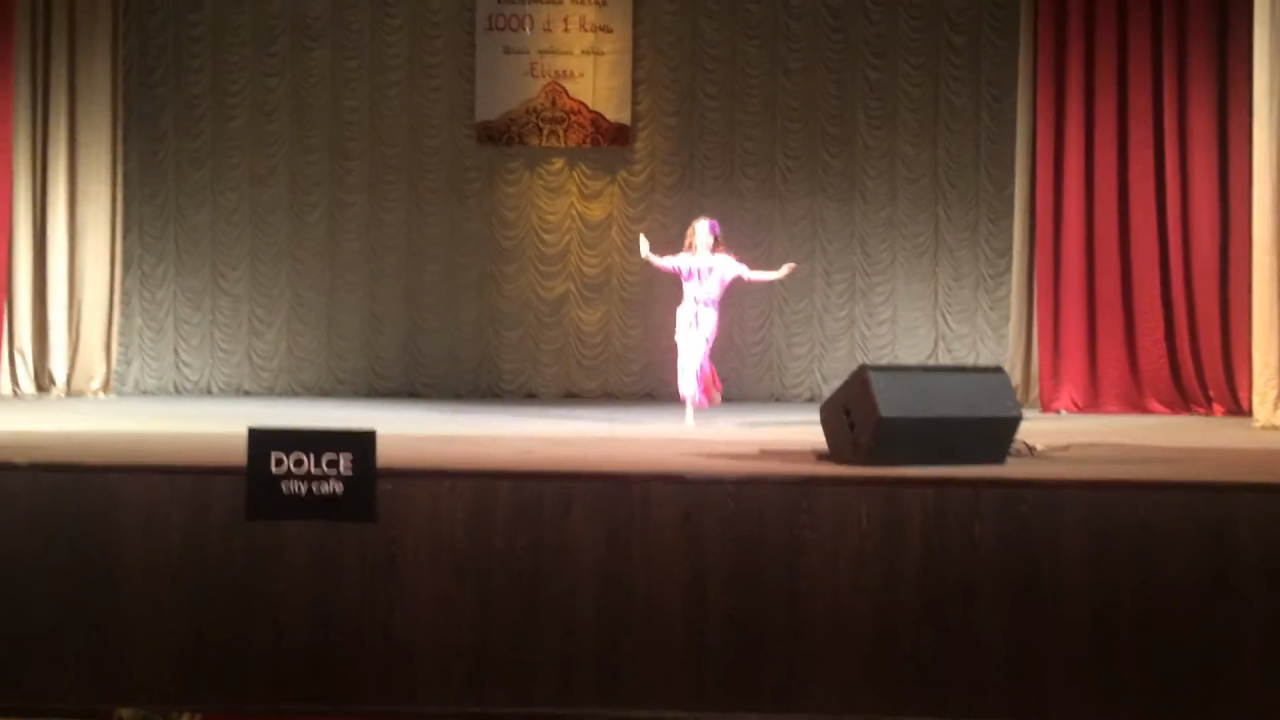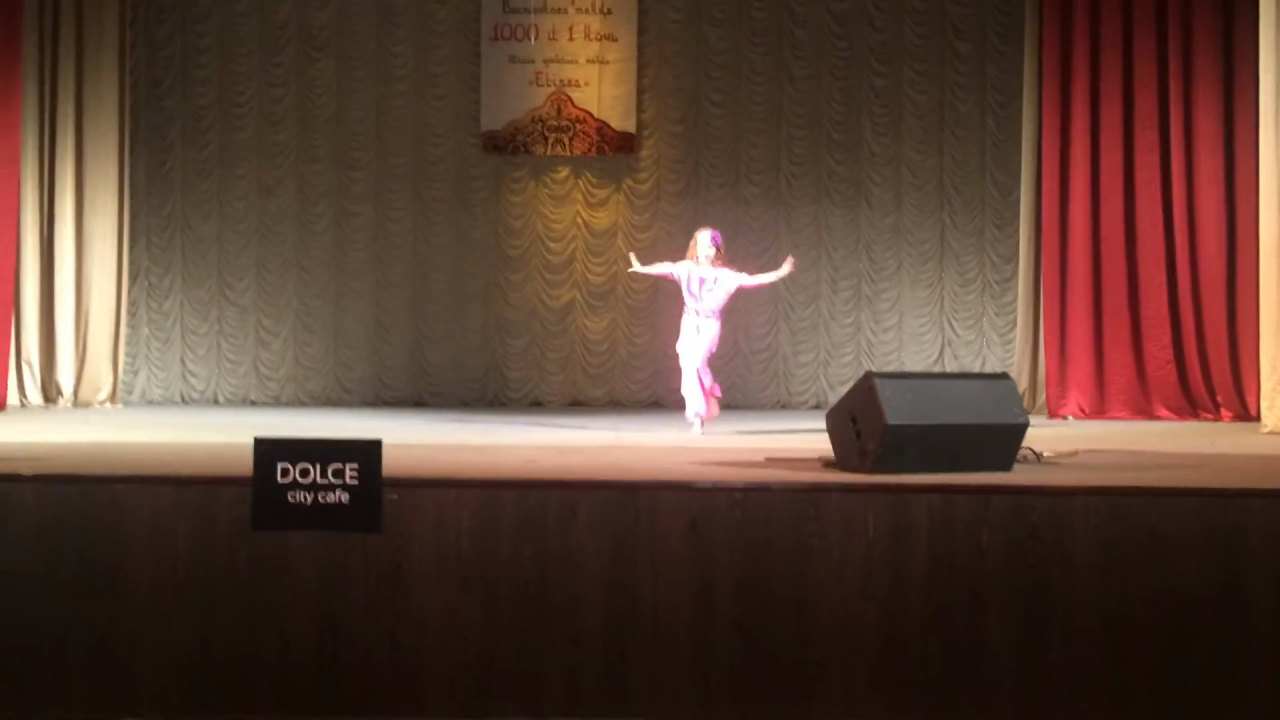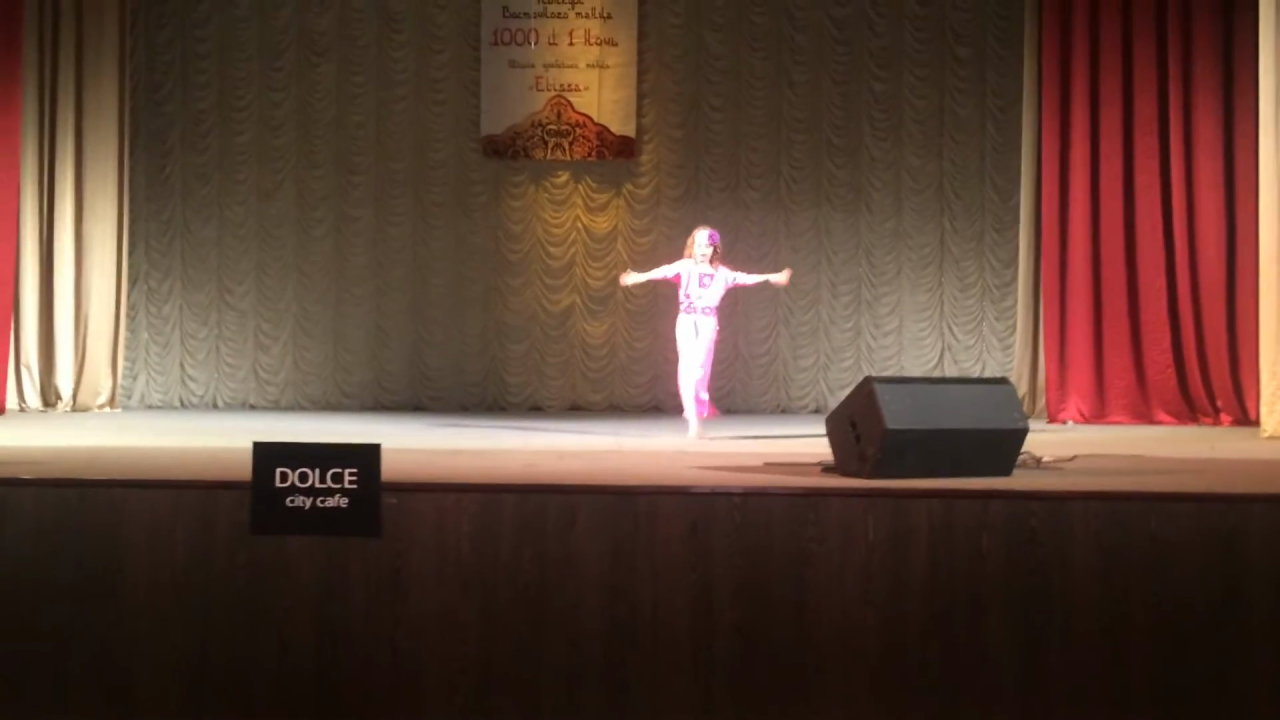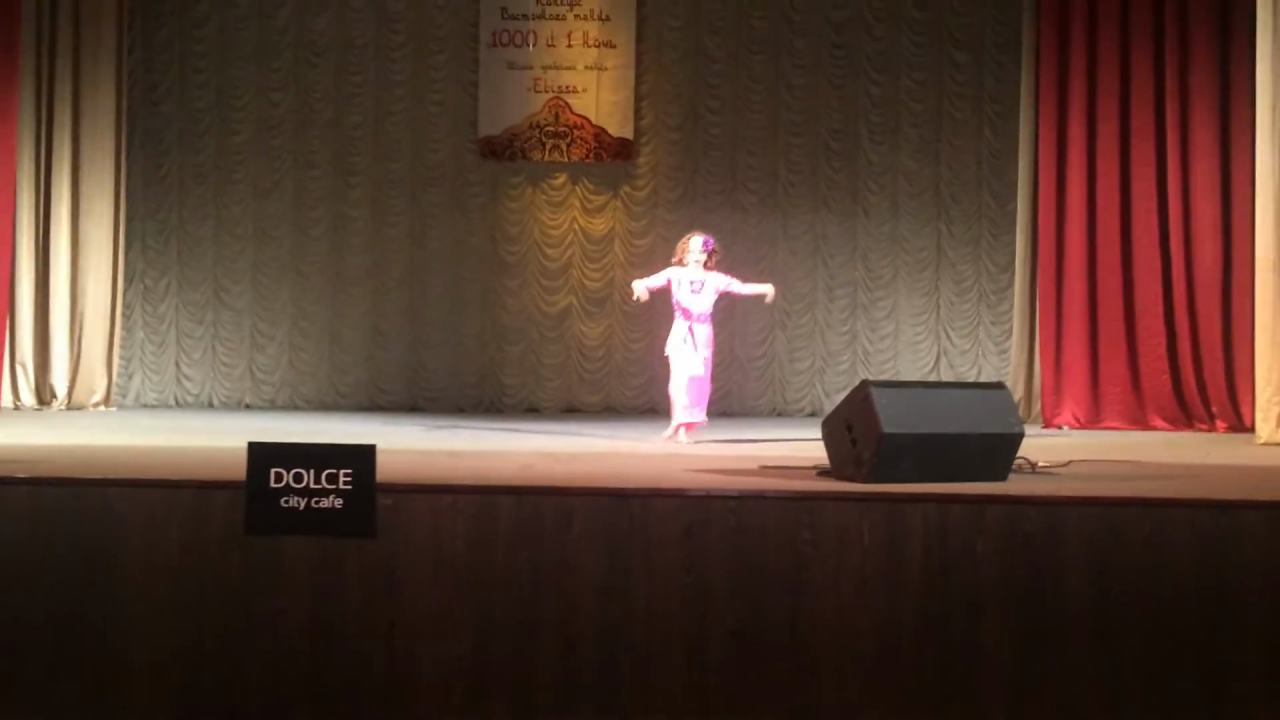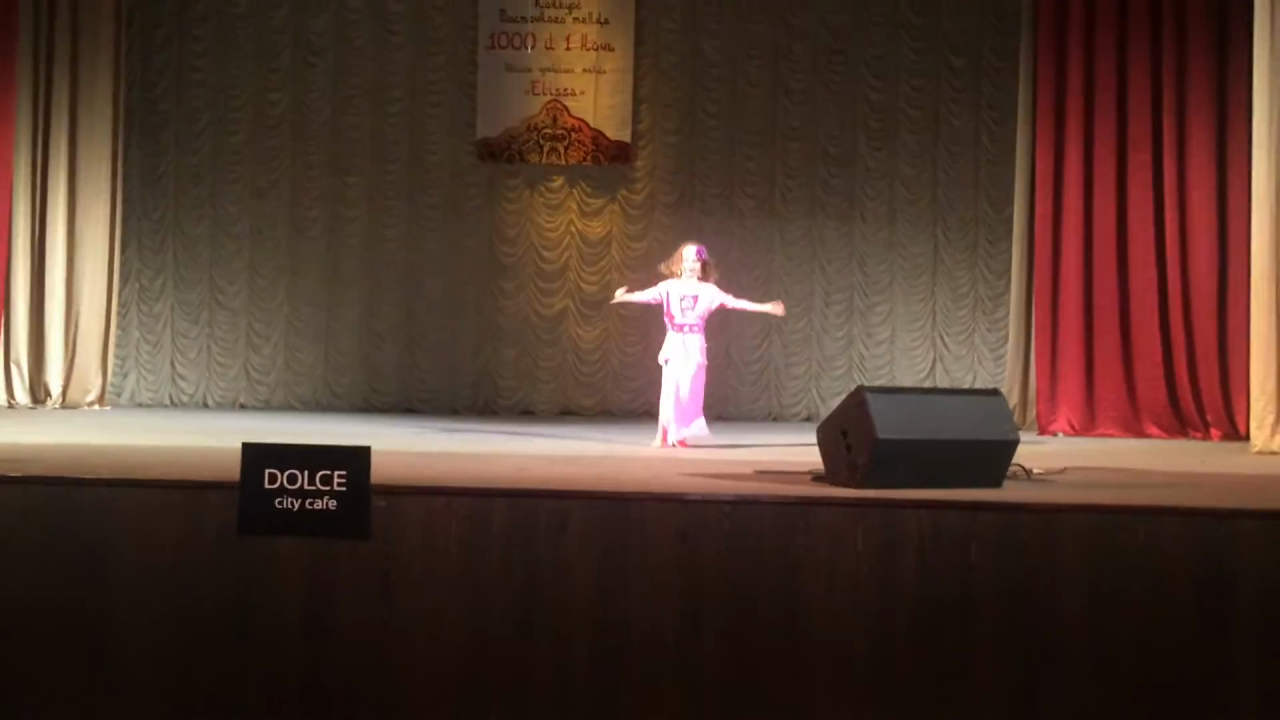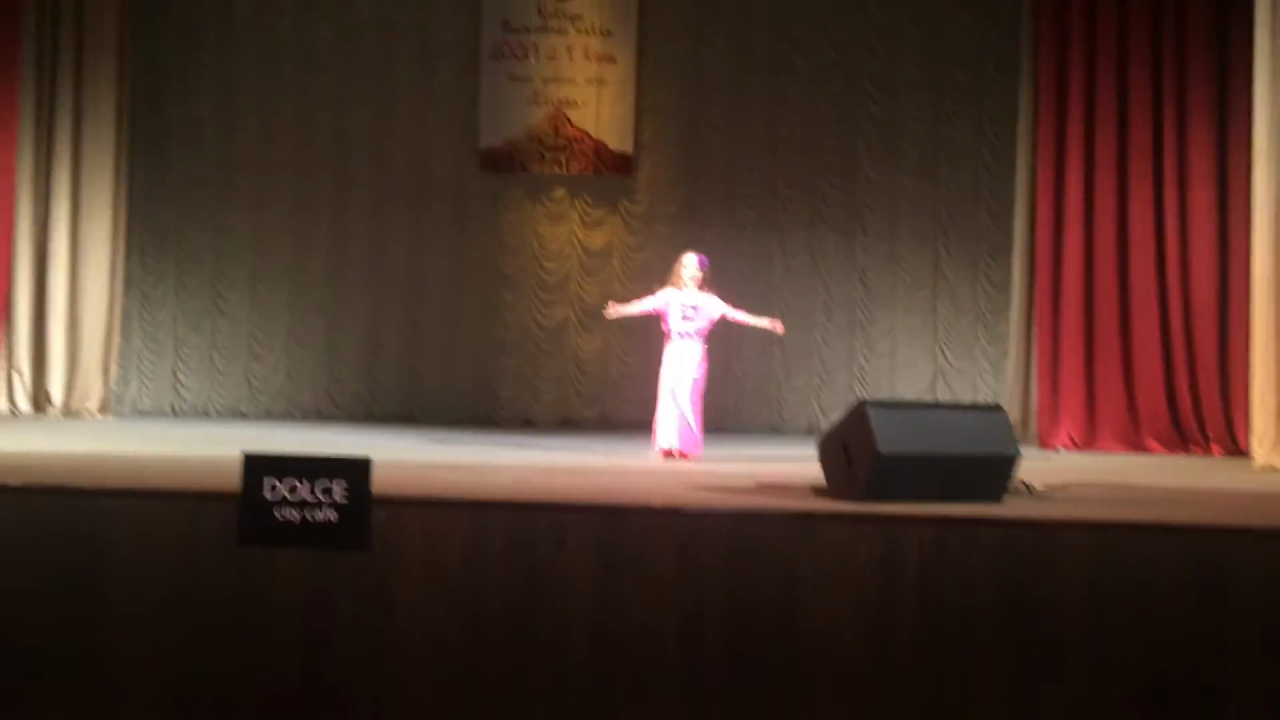
dt=0.1s
person 1, frame 1
left shoulder: (724, 261)
right shoulder: (686, 259)
left elbow: (748, 274)
right elbow: (667, 264)
left wrist: (777, 274)
right wrist: (648, 256)
left hip: (709, 314)
right hip: (688, 313)
left knee: (698, 354)
right knee: (687, 357)
left ankle: (712, 390)
right ankle: (690, 411)
person 1, frame 2
left shoulder: (725, 274)
right shoulder: (687, 268)
left elbow: (750, 280)
right elbow: (664, 269)
left wrist: (778, 273)
right wrist: (642, 268)
left hip: (710, 324)
right hip: (690, 324)
left knee: (696, 361)
right knee: (690, 367)
right ankle: (696, 419)
person 1, frame 3
left shoulder: (721, 272)
right shoulder: (684, 266)
left elbow: (745, 278)
right elbow: (660, 273)
left wrist: (772, 277)
right wrist: (636, 277)
left hip: (707, 323)
right hip: (687, 322)
left knee: (697, 367)
right knee: (688, 367)
left ankle: (695, 418)
right ankle: (693, 418)
person 1, frame 4
left shoulder: (714, 277)
right shoulder: (675, 273)
left elbow: (740, 287)
right elbow: (652, 281)
left wrist: (765, 288)
right wrist: (639, 286)
left hip: (702, 330)
right hip: (681, 329)
left knee: (697, 374)
right knee: (681, 371)
left ankle: (685, 425)
right ankle: (679, 423)
person 1, frame 5
left shoulder: (708, 290)
right shoulder: (669, 286)
left elbow: (734, 302)
right elbow: (648, 295)
left wrist: (766, 307)
right wrist: (625, 296)
left hip: (695, 341)
right hip: (674, 340)
left knee: (690, 384)
right knee: (672, 383)
left ankle: (680, 433)
right ankle: (664, 433)
person 1, frame 6
left shoulder: (709, 300)
right shoulder: (668, 295)
left elbow: (734, 314)
right elbow: (645, 305)
left wrist: (765, 322)
right wrist: (620, 310)
left hip: (694, 351)
right hip: (674, 350)
left knee: (688, 397)
right knee: (668, 395)
left ankle: (683, 446)
right ankle: (664, 445)
